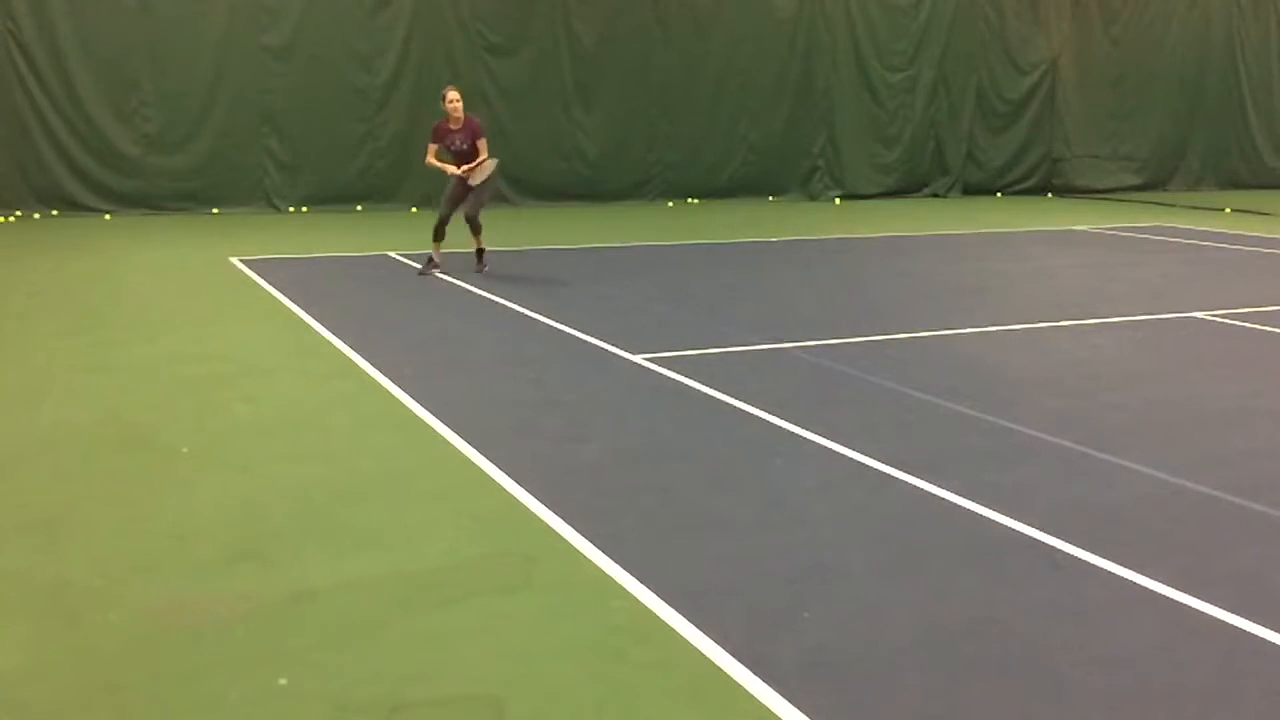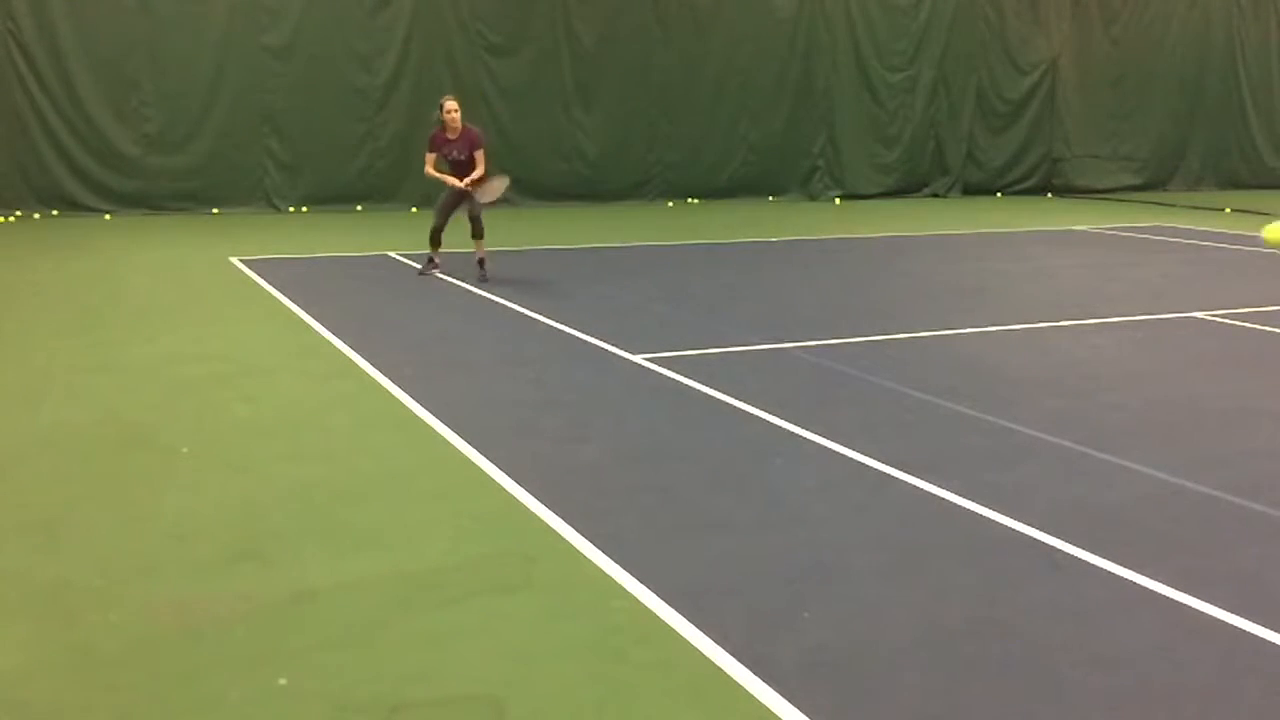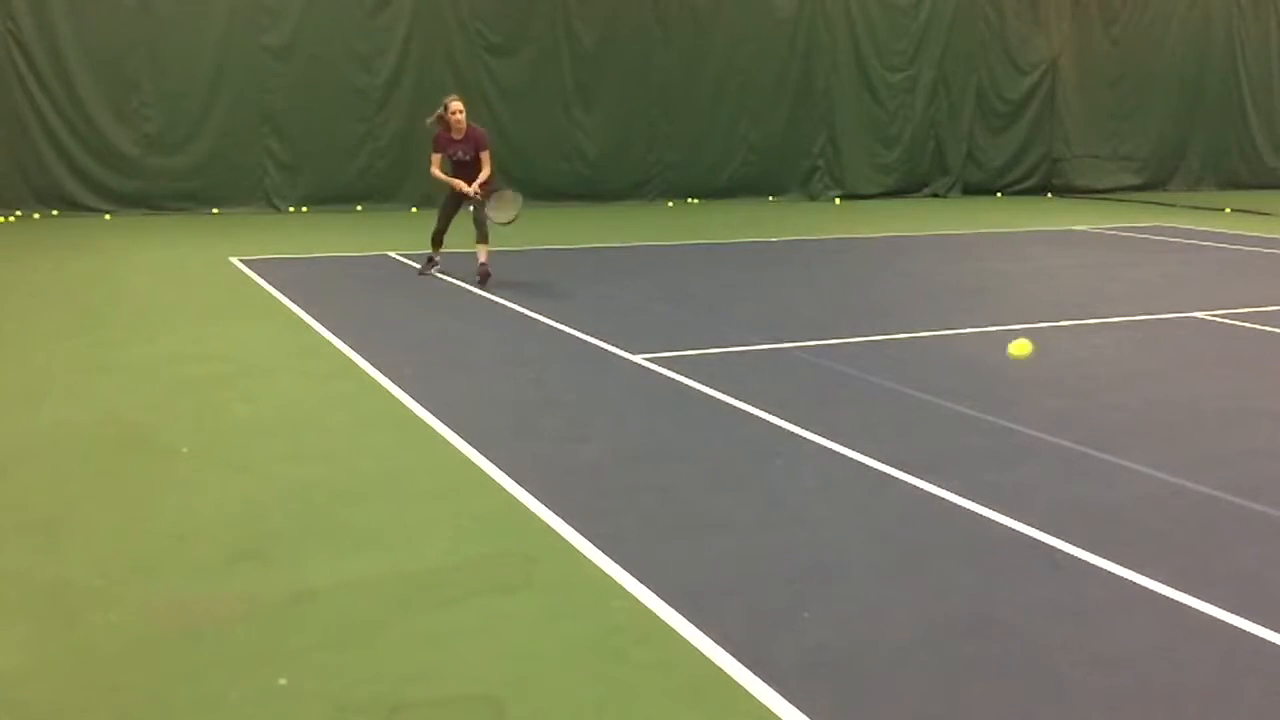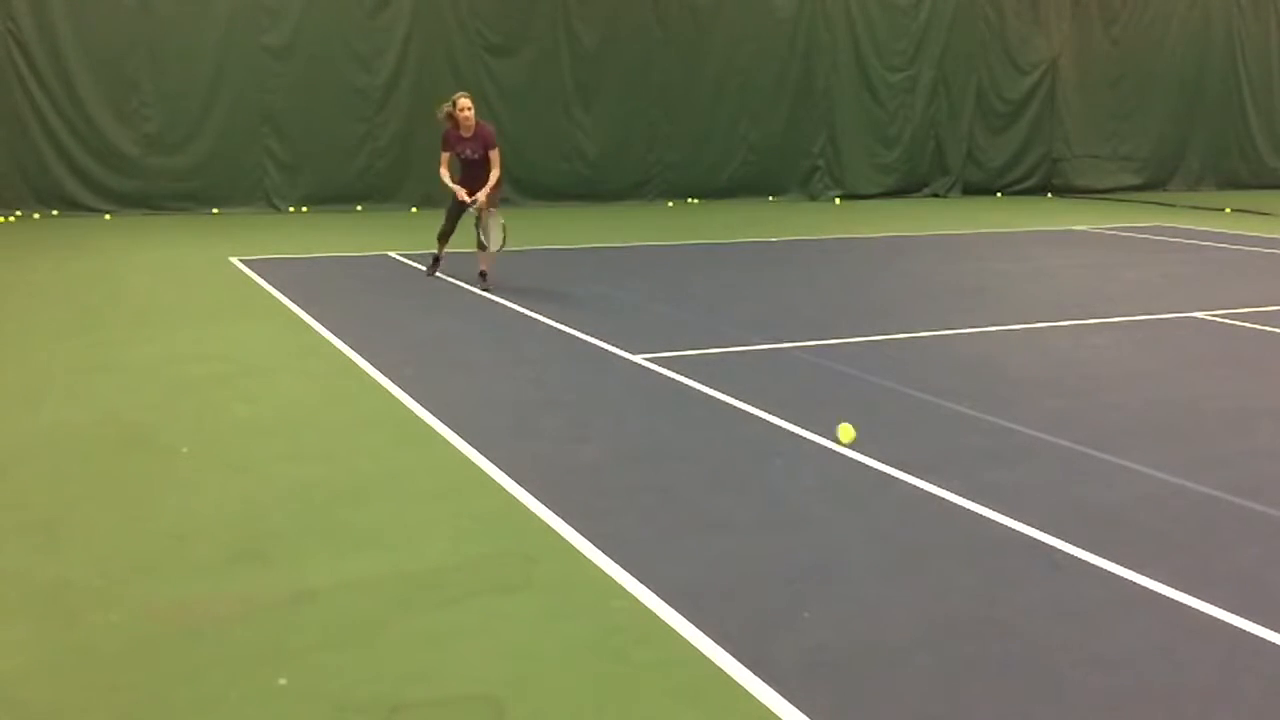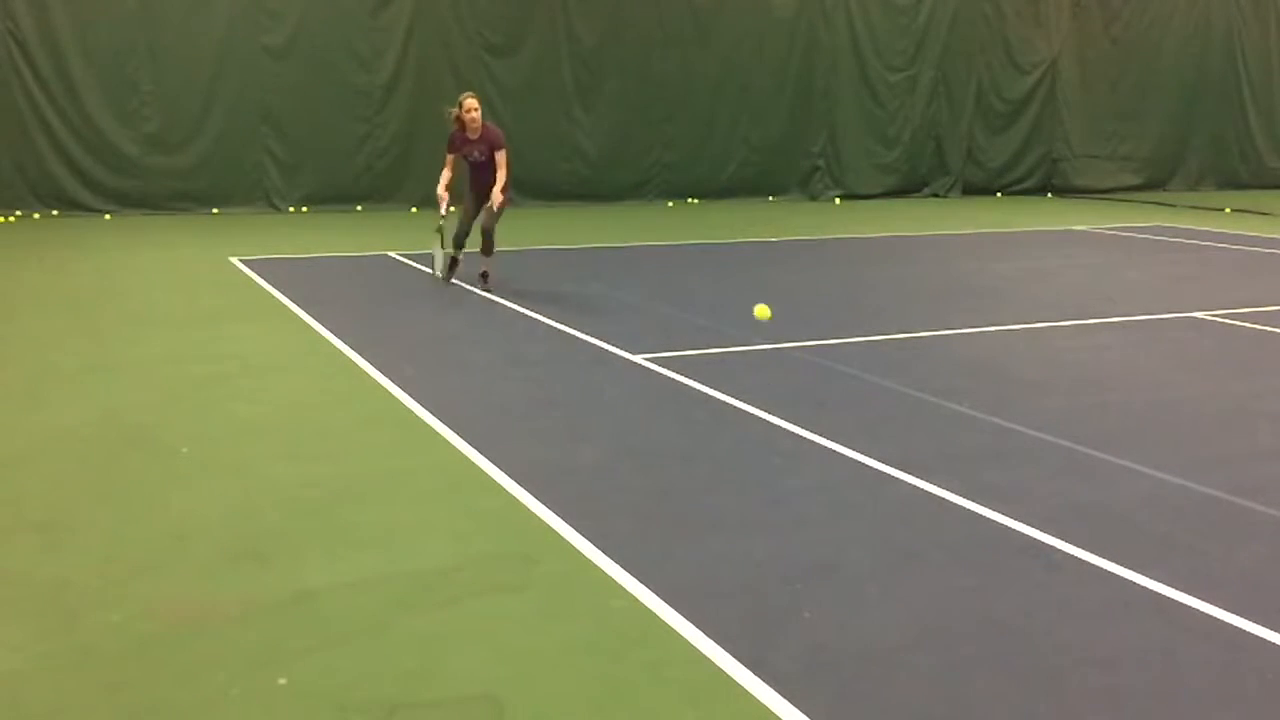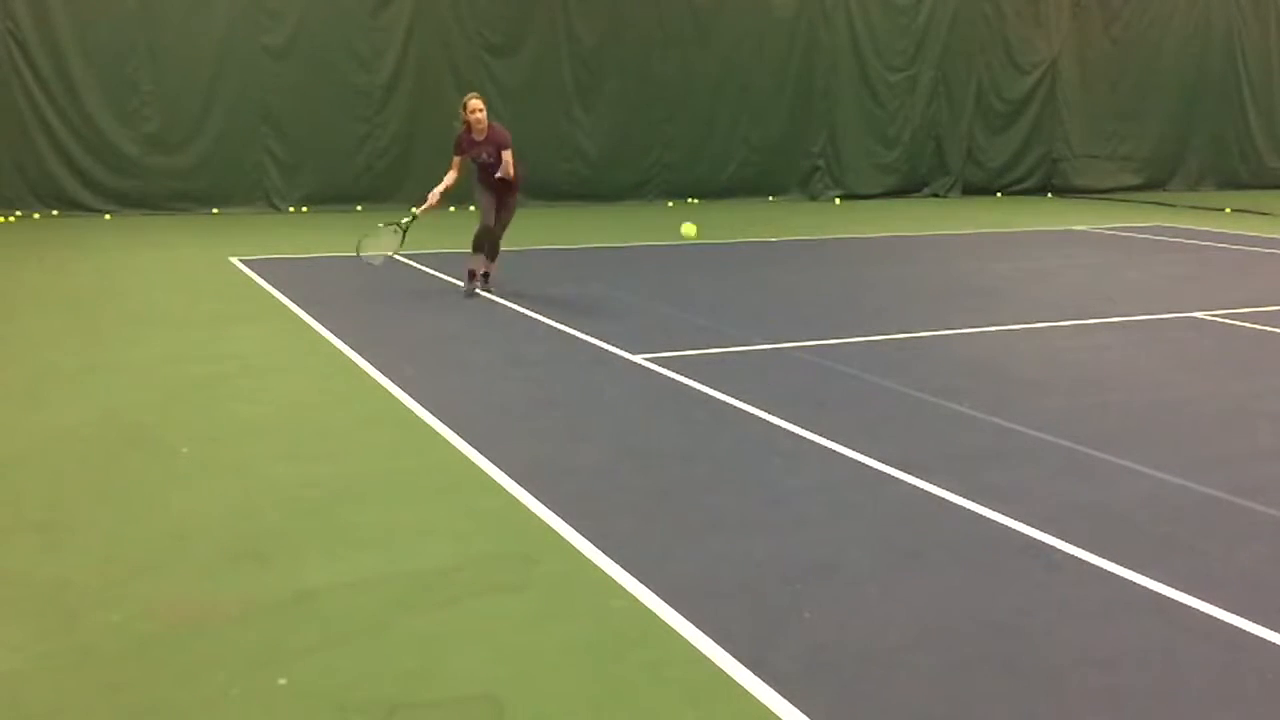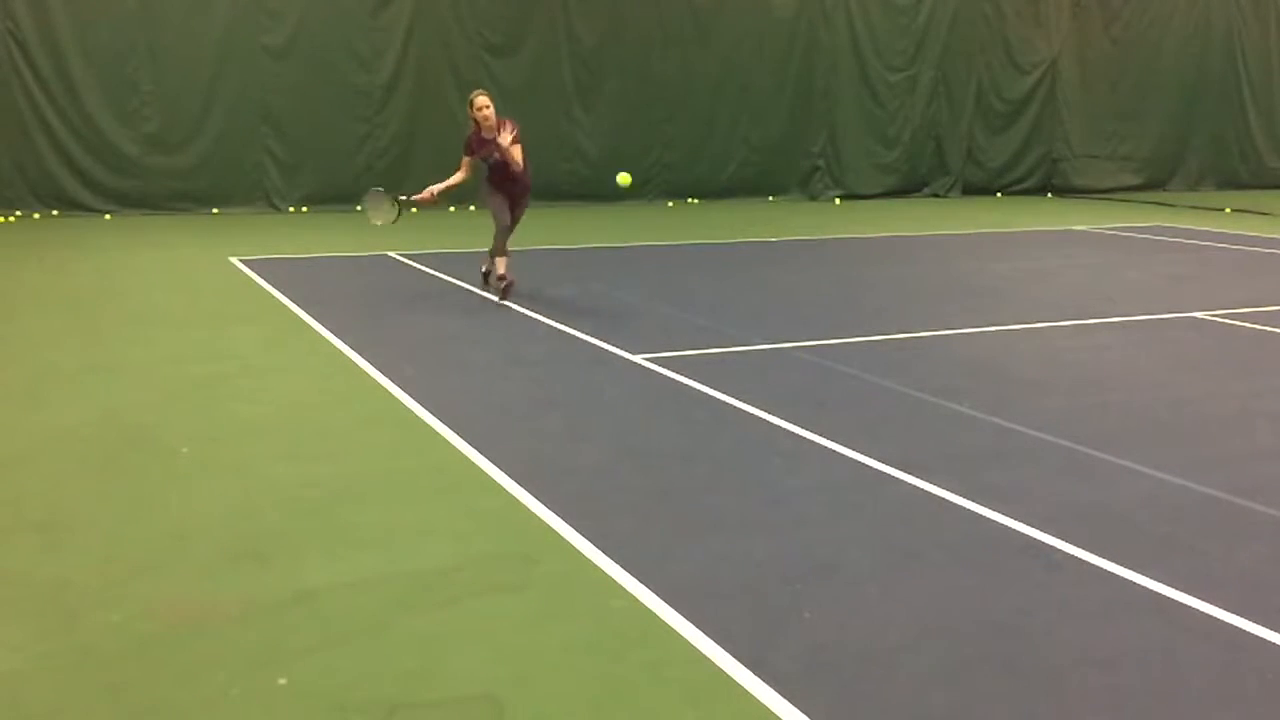
dt=0.1s
person 1, frame 1
left shoulder: (475, 125)
right shoulder: (439, 128)
left elbow: (484, 155)
right elbow: (429, 159)
left wrist: (469, 167)
right wrist: (445, 167)
right hip: (458, 178)
left knee: (470, 214)
right knee: (442, 216)
left ankle: (480, 251)
right ankle: (435, 260)
person 1, frame 2
left shoulder: (472, 134)
right shoulder: (436, 137)
left elbow: (481, 167)
right elbow: (428, 169)
left wrist: (469, 180)
right wrist: (446, 178)
left hip: (475, 185)
right hip: (454, 185)
left knee: (474, 214)
right knee: (437, 224)
left ankle: (481, 261)
right ankle: (434, 260)
person 1, frame 3
left shoulder: (478, 134)
right shoulder: (440, 137)
left elbow: (487, 168)
right elbow: (434, 169)
left wrist: (475, 184)
right wrist: (455, 182)
left hip: (479, 184)
right hip: (457, 185)
left knee: (479, 216)
right knee: (441, 226)
left ankle: (483, 266)
right ankle: (434, 259)
person 1, frame 4
left shoulder: (486, 132)
right shoulder: (449, 134)
left elbow: (496, 169)
right elbow: (443, 169)
left wrist: (485, 191)
right wrist: (454, 187)
left hip: (488, 186)
right hip: (464, 185)
left knee: (481, 221)
right knee: (448, 227)
left ankle: (484, 272)
right ankle: (438, 256)
person 1, frame 5
left shoulder: (494, 134)
right shoulder: (455, 137)
left elbow: (502, 170)
right elbow: (448, 169)
left wrist: (497, 191)
right wrist: (442, 189)
left hip: (496, 188)
right hip: (475, 188)
left knee: (486, 228)
right knee: (460, 234)
left ankle: (484, 274)
right ankle: (455, 258)
person 1, frame 6
left shoulder: (500, 133)
right shoulder: (462, 139)
left elbow: (509, 172)
right elbow: (454, 171)
left wrist: (505, 170)
right wrist: (438, 189)
left hip: (507, 188)
right hip: (484, 187)
left knee: (494, 236)
right knee: (487, 225)
left ankle: (485, 274)
right ankle: (472, 271)
person 1, frame 7
left shoulder: (509, 129)
right shoulder: (473, 138)
left elbow: (518, 167)
right elbow: (463, 173)
left wrist: (506, 148)
right wrist: (438, 188)
left hip: (520, 190)
right hip: (495, 189)
left knee: (503, 234)
right knee: (503, 223)
left ankle: (487, 270)
right ankle: (501, 279)
